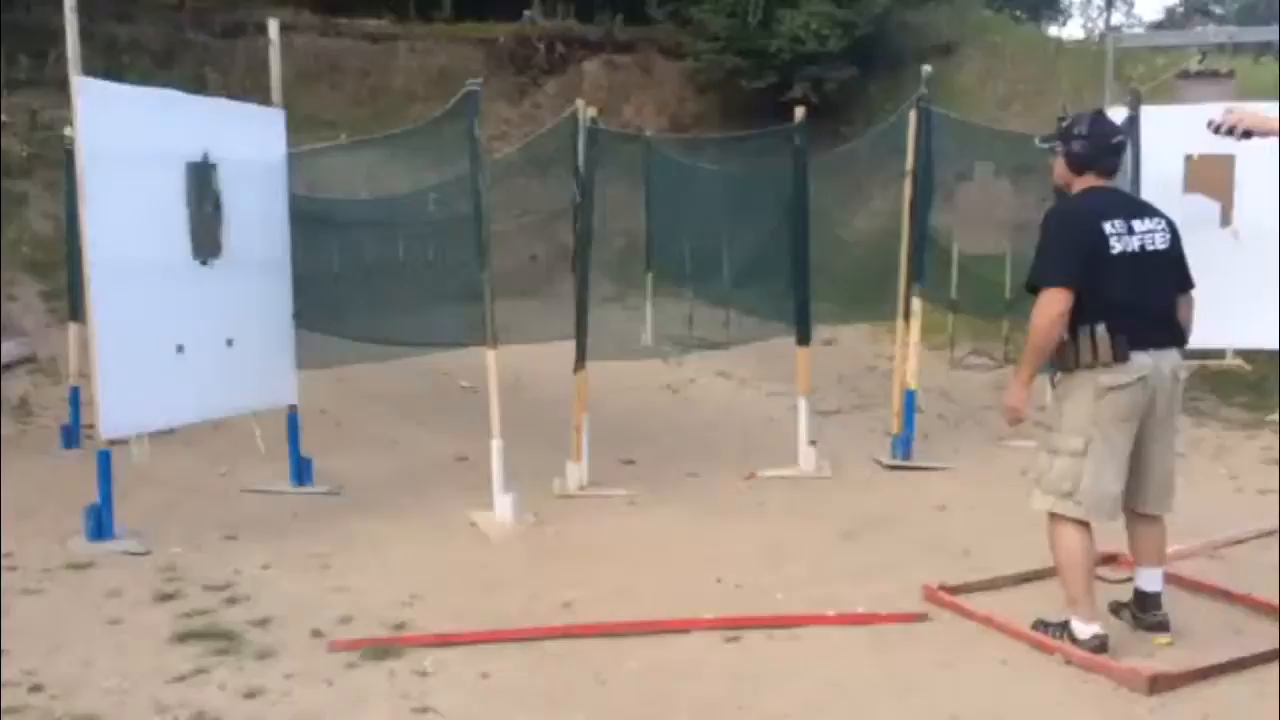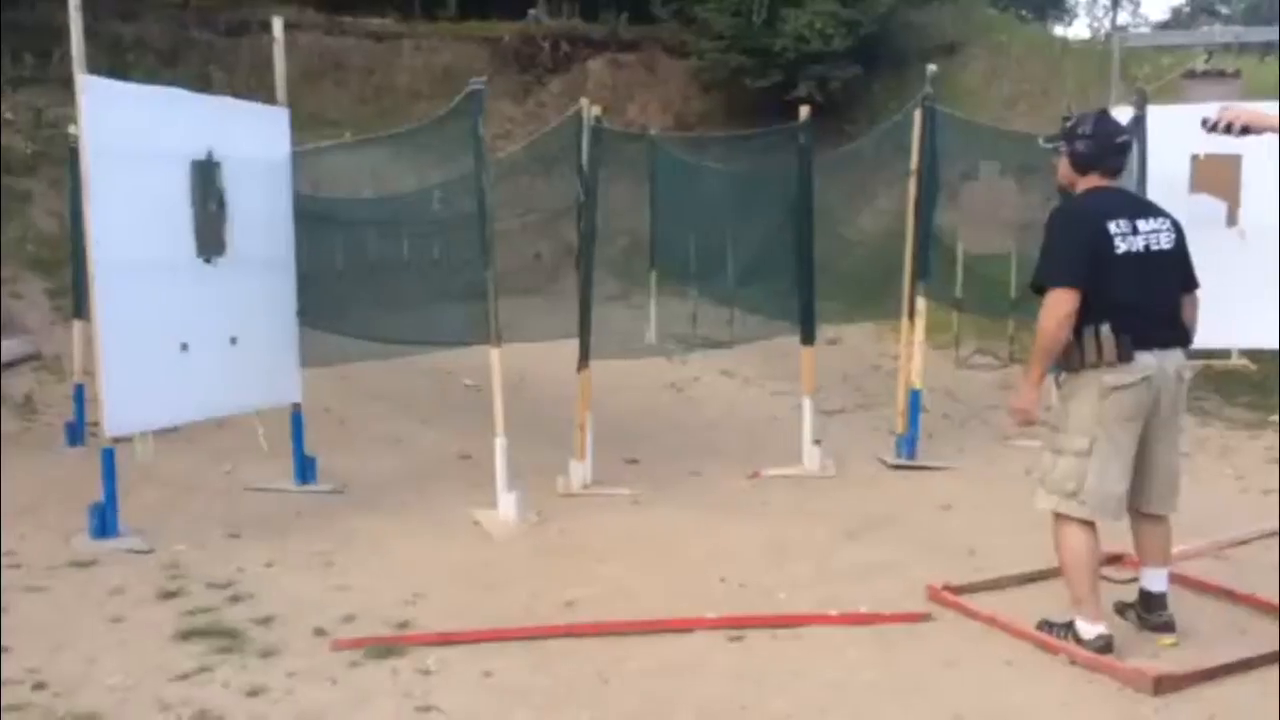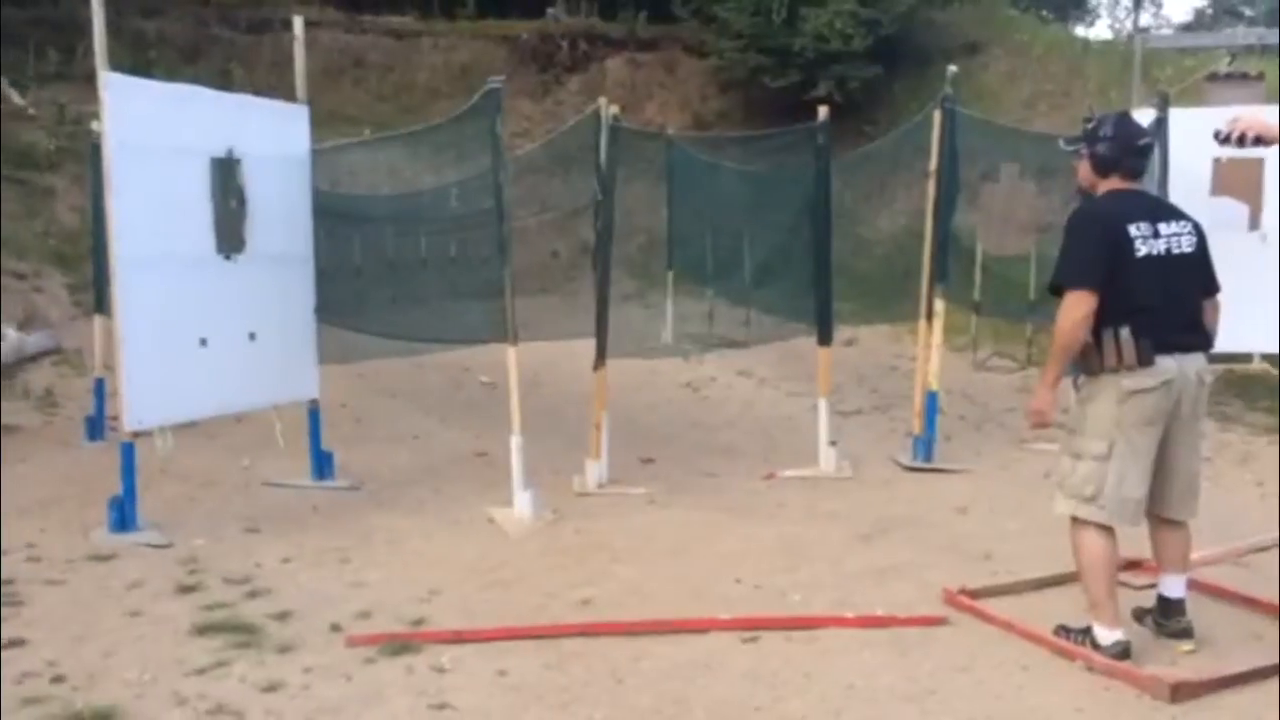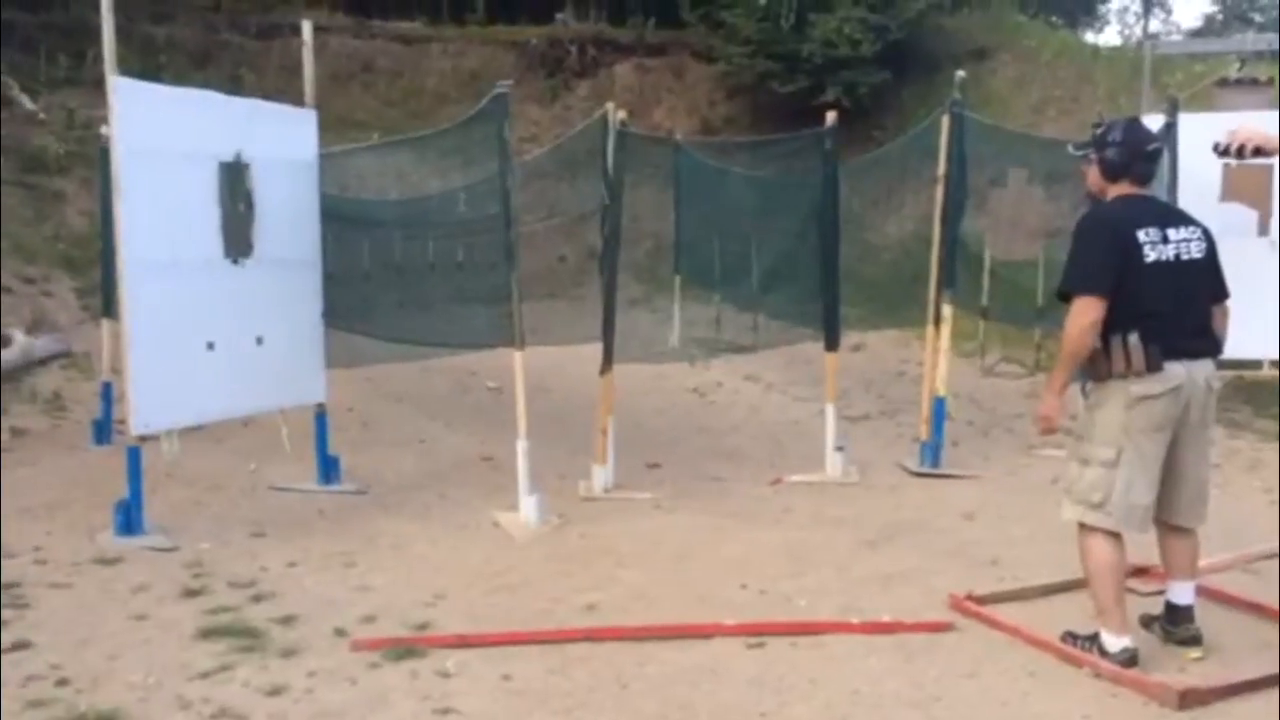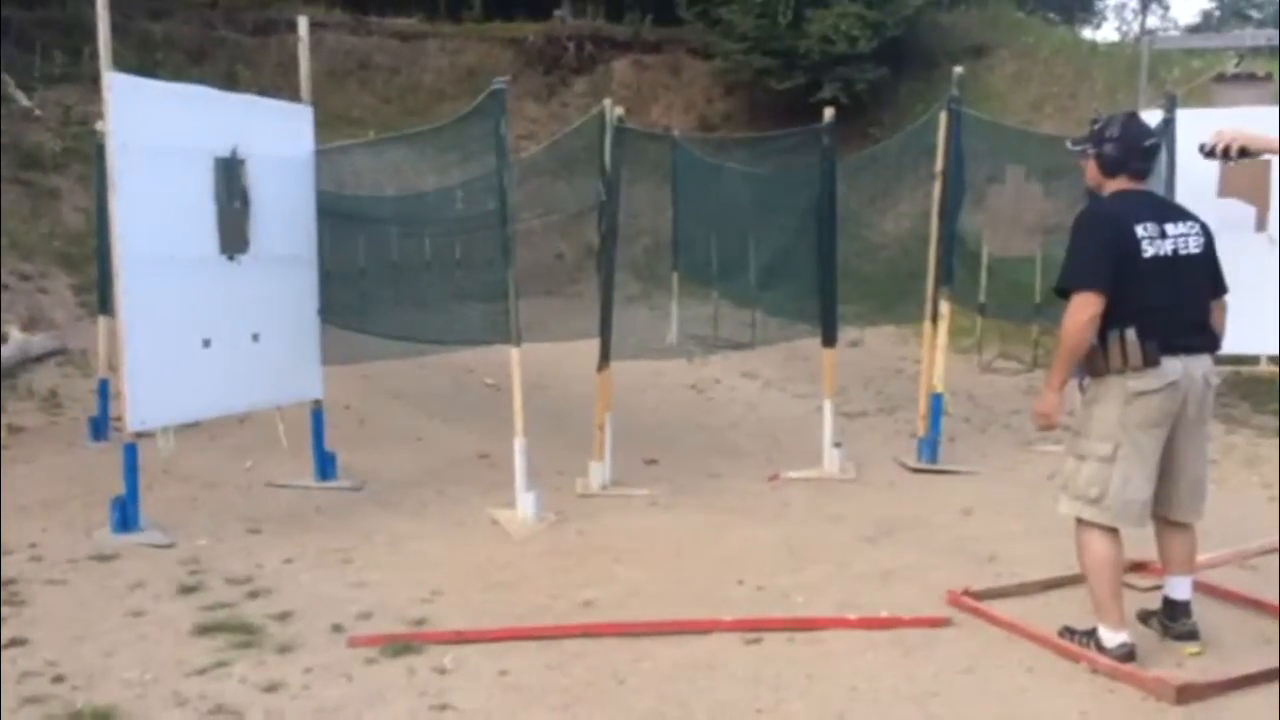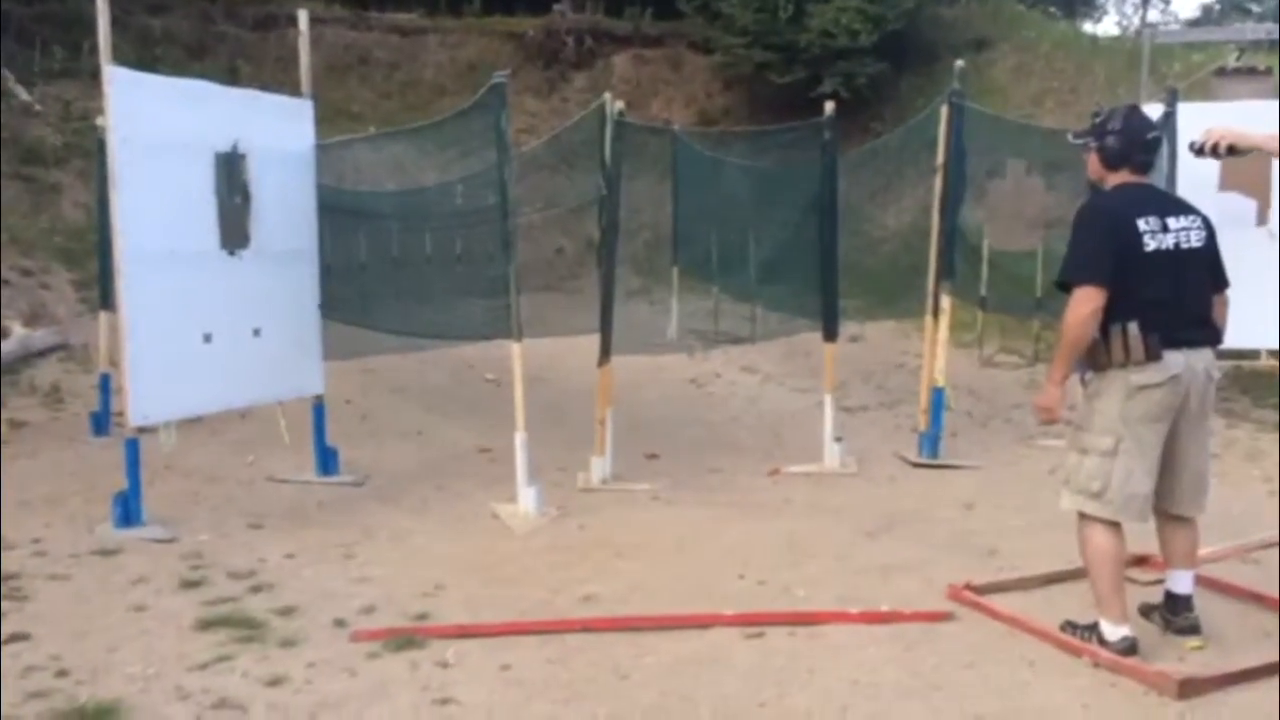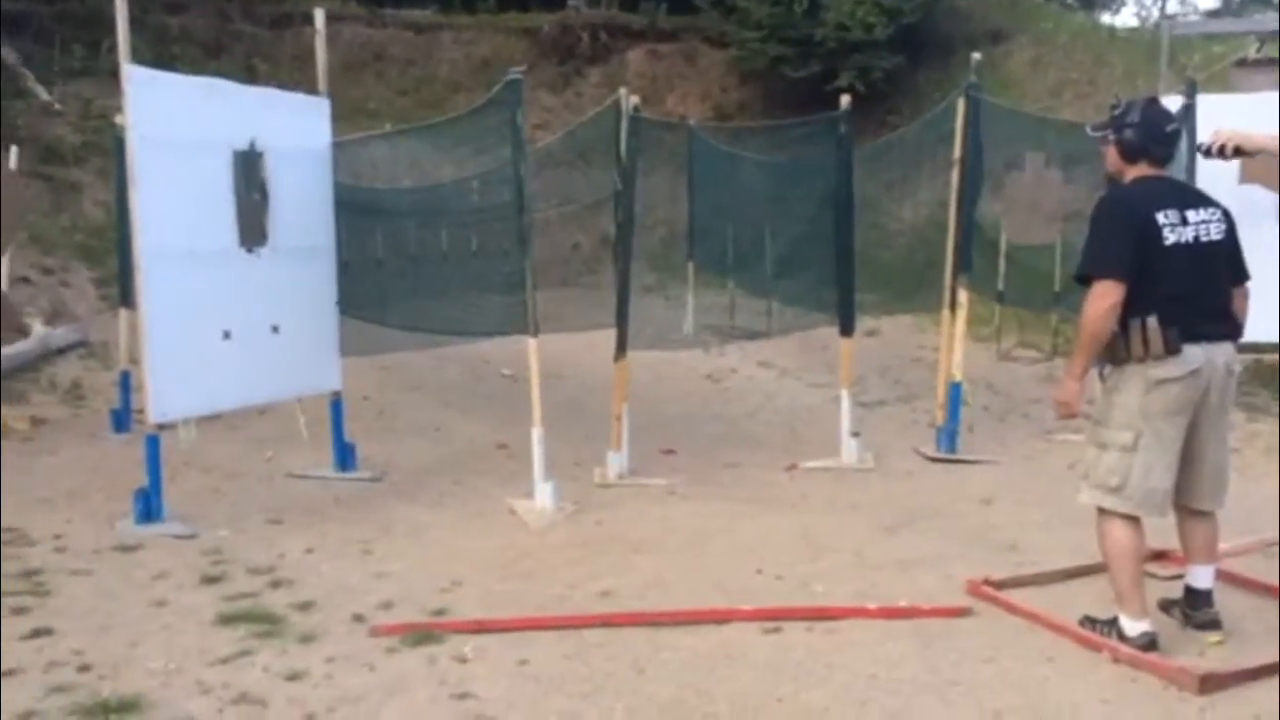
dt=0.3s
person 1, frame 1
left shoulder: (1070, 216)
right shoulder: (1157, 219)
left elbow: (1055, 307)
right elbow: (1184, 305)
left wrist: (1021, 379)
left hip: (1104, 372)
right hip: (1162, 367)
left knee: (1068, 503)
right knee: (1146, 497)
left ankle: (1084, 626)
right ankle: (1149, 603)
person 1, frame 2
left shoulder: (1075, 216)
right shoulder: (1161, 218)
left elbow: (1062, 309)
right elbow: (1188, 303)
left wrist: (1031, 381)
left hip: (1108, 373)
right hip: (1166, 367)
left knee: (1072, 502)
right knee: (1151, 495)
left ankle: (1089, 626)
right ankle: (1154, 603)
person 1, frame 3
left shoulder: (1095, 218)
right shoulder: (1182, 222)
left elbow: (1080, 310)
right elbow: (1209, 307)
left wrist: (1047, 383)
left hip: (1128, 376)
right hip: (1187, 371)
left knee: (1090, 507)
right knee: (1170, 502)
left ankle: (1106, 632)
right ankle: (1172, 610)
person 1, frame 4
left shoulder: (1103, 223)
right shoulder: (1193, 227)
left elbow: (1088, 317)
right elbow: (1218, 314)
left wrist: (1054, 390)
left hip: (1136, 382)
right hip: (1197, 377)
left knee: (1098, 513)
right knee: (1179, 508)
left ankle: (1113, 639)
right ankle: (1180, 617)
person 1, frame 5
left shoulder: (1101, 218)
right shoulder: (1189, 222)
left elbow: (1086, 312)
right elbow: (1217, 309)
left wrist: (1053, 386)
left hip: (1134, 377)
right hip: (1193, 372)
left knee: (1094, 509)
right knee: (1175, 505)
left ankle: (1111, 635)
right ankle: (1177, 612)
person 1, frame 6
left shoulder: (1103, 212)
right shoulder: (1191, 216)
left elbow: (1088, 306)
right elbow: (1218, 303)
left wrist: (1055, 379)
left hip: (1136, 372)
right hip: (1195, 366)
left knee: (1097, 503)
right knee: (1178, 498)
left ankle: (1112, 629)
right ankle: (1179, 605)
person 1, frame 7
left shoulder: (1121, 205)
right shoulder: (1211, 209)
left elbow: (1107, 300)
right elbow: (1238, 296)
left wrist: (1074, 374)
left hip: (1155, 366)
right hip: (1215, 360)
left knee: (1116, 498)
right knee: (1197, 494)
left ankle: (1133, 624)
right ankle: (1199, 601)
